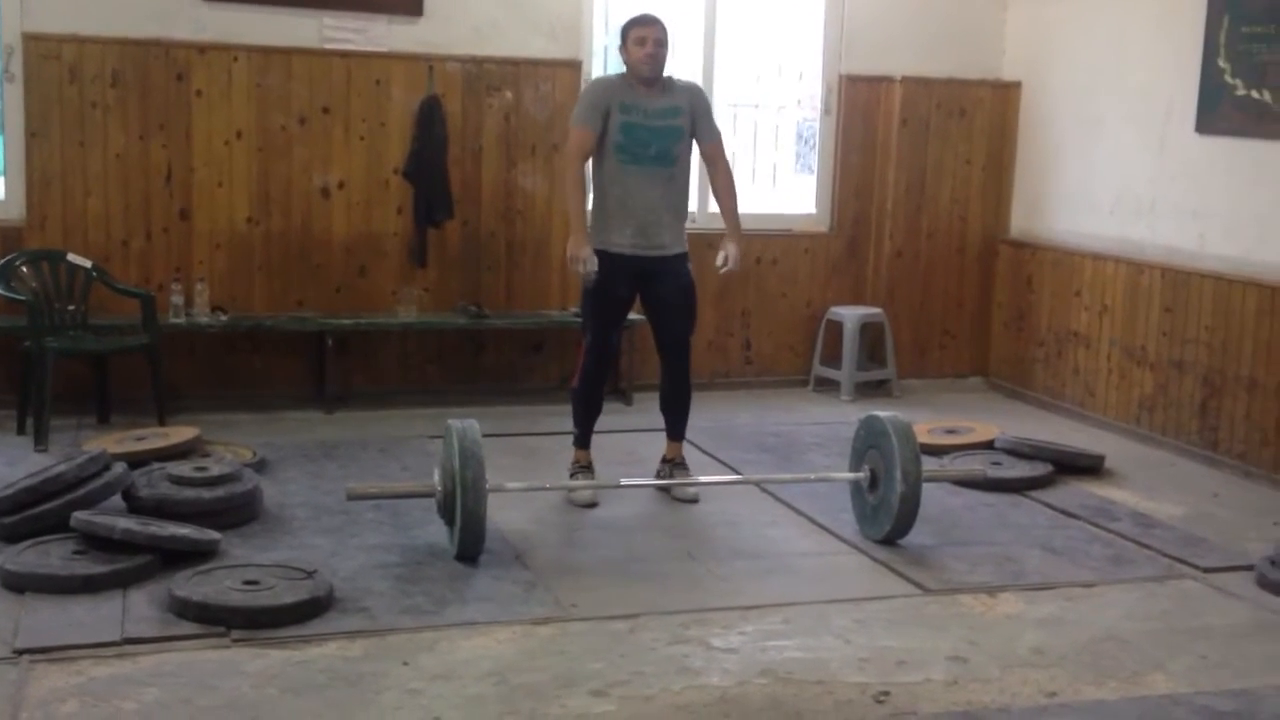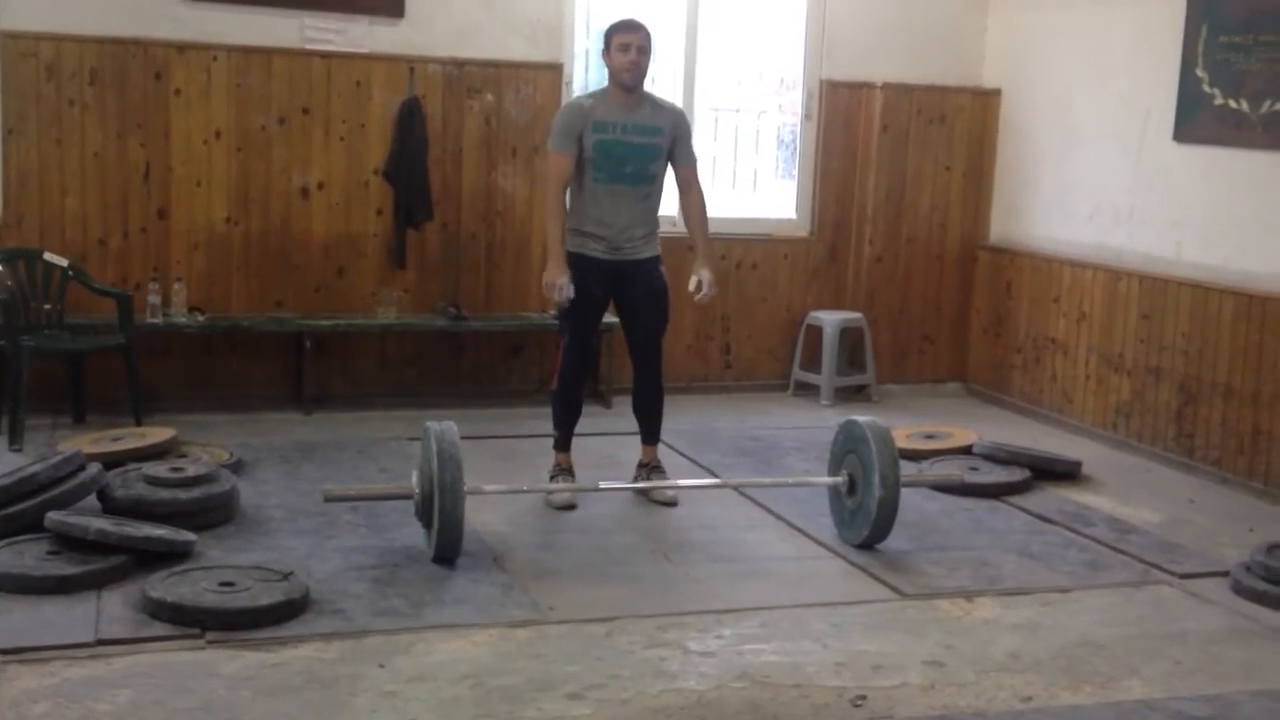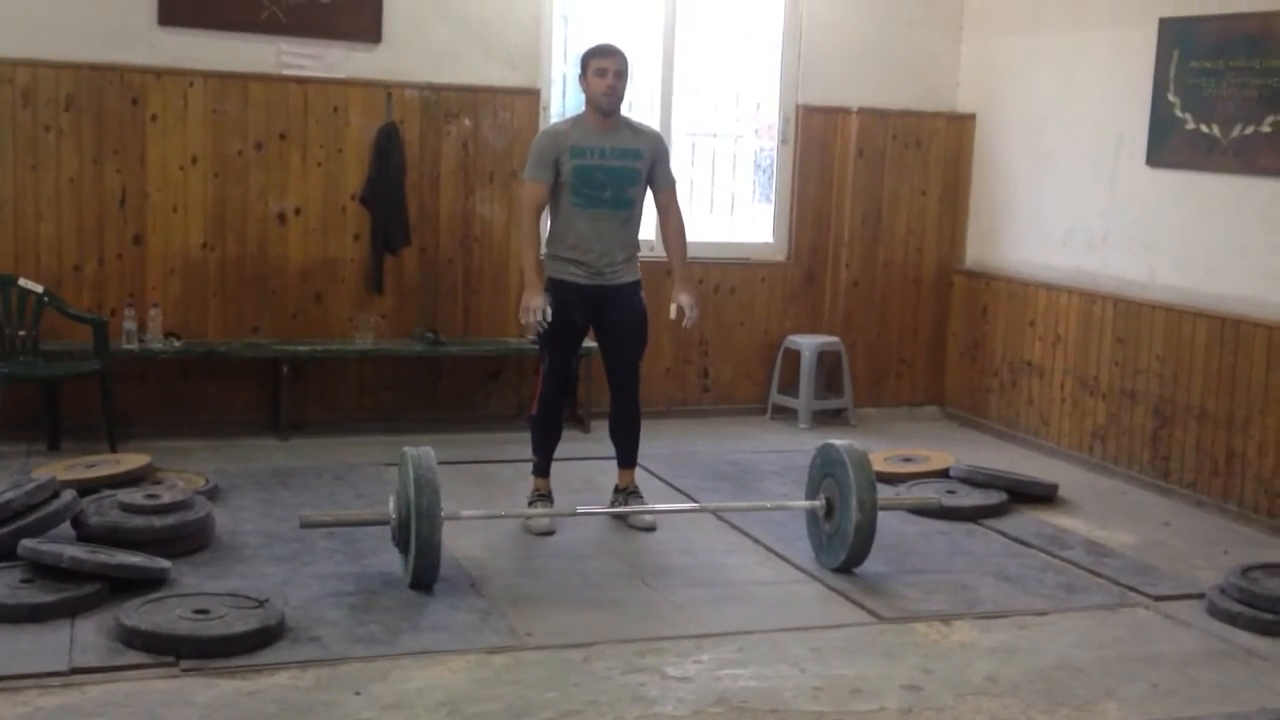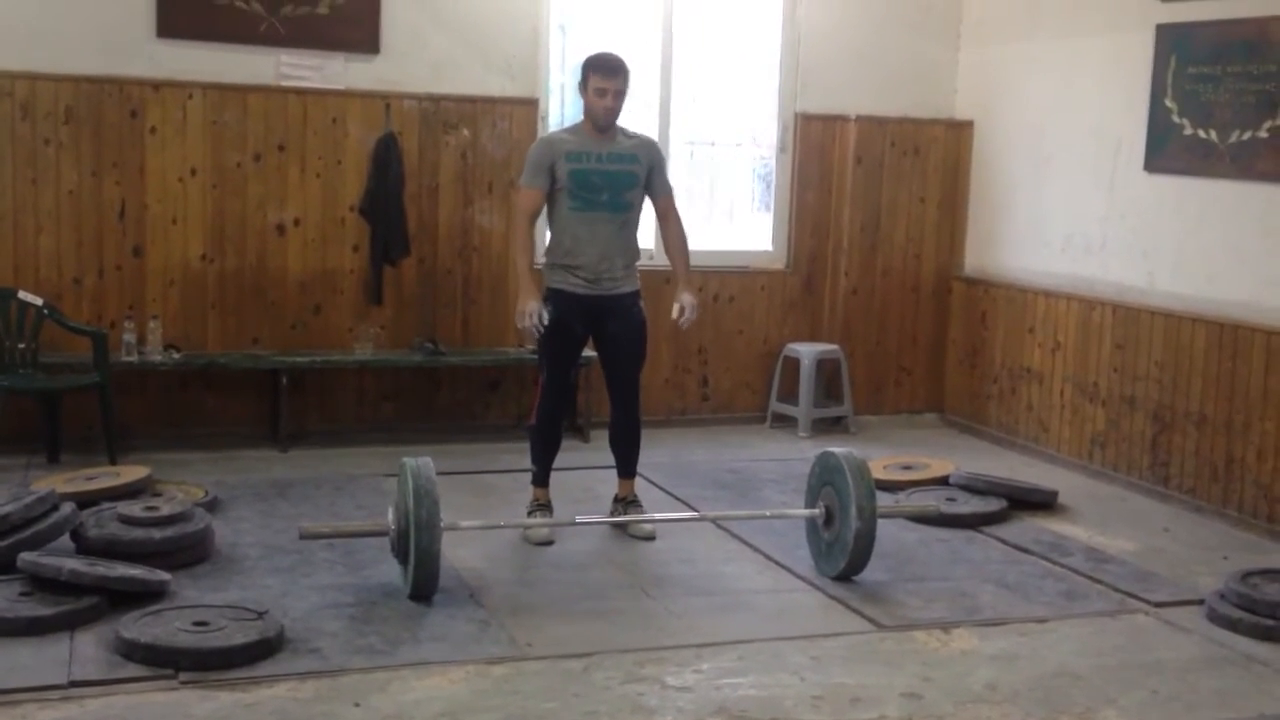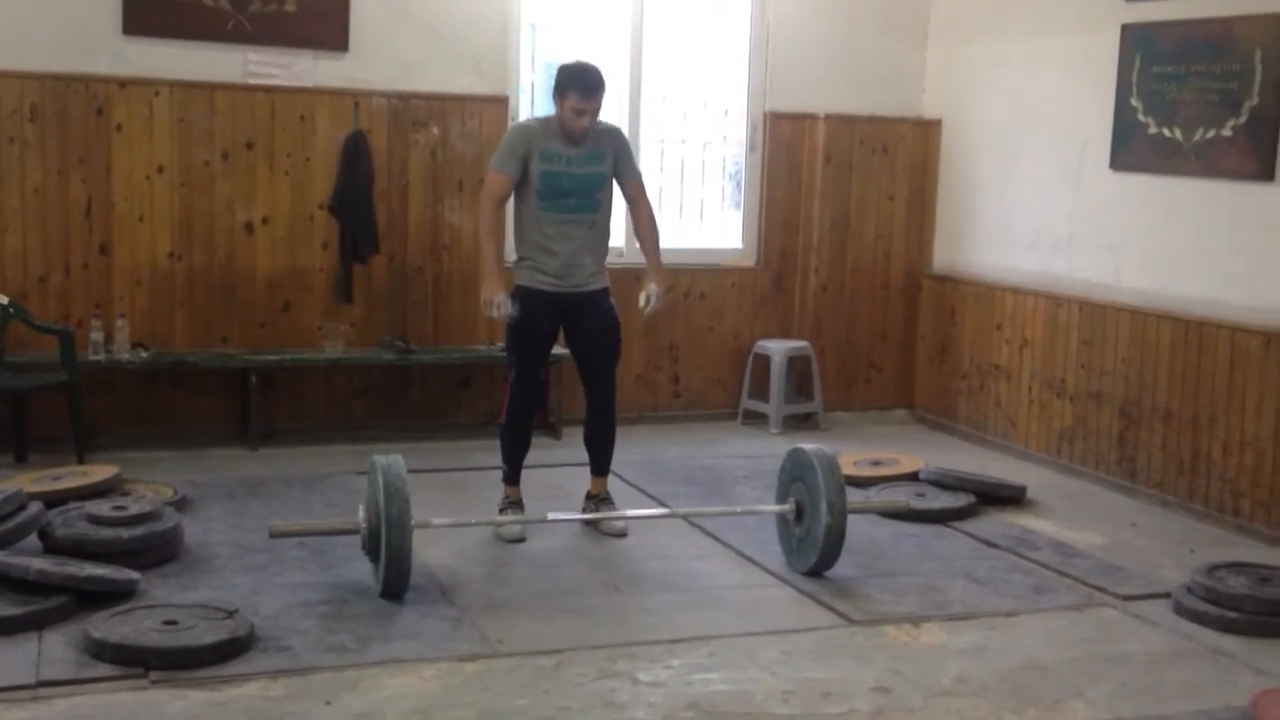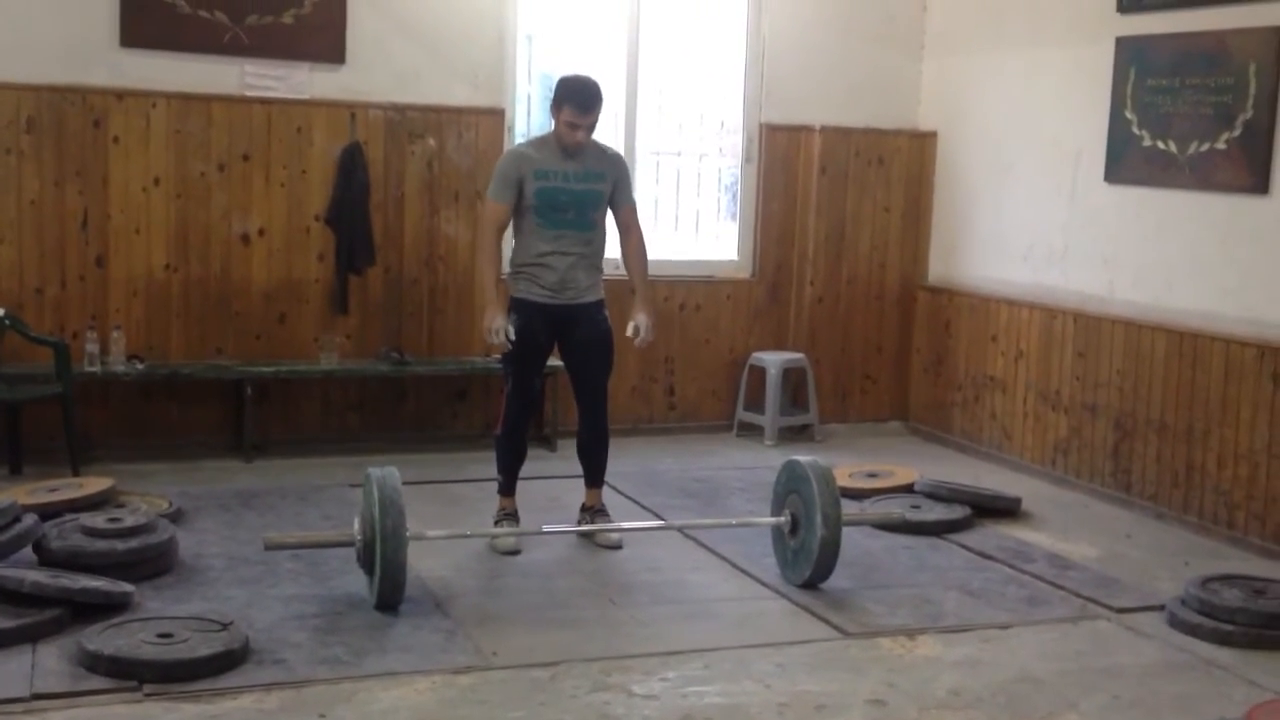
dt=0.5s
person 1, frame 1
left shoulder: (690, 97)
right shoulder: (603, 93)
left elbow: (717, 164)
right elbow: (575, 159)
left wrist: (731, 232)
right wrist: (578, 232)
left hip: (669, 253)
right hip: (611, 251)
left knee: (677, 357)
right knee: (596, 357)
left ankle: (672, 460)
right ankle: (581, 462)
person 1, frame 2
left shoulder: (671, 118)
right shoulder: (578, 113)
left elbow: (690, 189)
right elbow: (556, 189)
left wrist: (702, 260)
right wrist: (556, 261)
left hip: (643, 260)
right hip: (586, 258)
left knee: (649, 362)
right knee: (575, 361)
left ankle: (649, 463)
right ankle: (561, 465)
person 1, frame 3
left shoulder: (649, 142)
right shoulder: (554, 139)
left elbow: (669, 212)
right elbow: (531, 214)
left wrist: (680, 284)
right wrist: (532, 285)
left hip: (623, 285)
right hip: (565, 283)
left knee: (627, 387)
right knee: (553, 387)
left ankle: (626, 488)
right ankle: (540, 490)
person 1, frame 4
left shoulder: (644, 150)
right shoulder: (551, 147)
left elbow: (668, 217)
right elbow: (525, 219)
left wrist: (684, 285)
right wrist: (526, 289)
left hip: (623, 295)
right hip: (565, 293)
left knee: (626, 398)
right knee: (553, 398)
left ankle: (626, 498)
right ankle: (539, 501)
person 1, frame 5
left shoulder: (612, 140)
right shoulder: (525, 137)
left elbow: (639, 204)
right elbow: (491, 202)
left wrist: (653, 272)
right wrist: (491, 277)
left hip: (592, 291)
right hip: (534, 290)
left knee: (602, 394)
right knee: (524, 394)
left ankle: (598, 495)
right ankle: (511, 498)
person 1, frame 6
left shoulder: (611, 164)
right shoulder: (519, 160)
left elbow: (630, 233)
right elbow: (491, 233)
left wrist: (641, 303)
right wrist: (493, 305)
left hip: (588, 304)
right hip: (530, 303)
left knee: (594, 407)
right knee: (519, 406)
left ankle: (593, 507)
right ankle: (506, 510)
